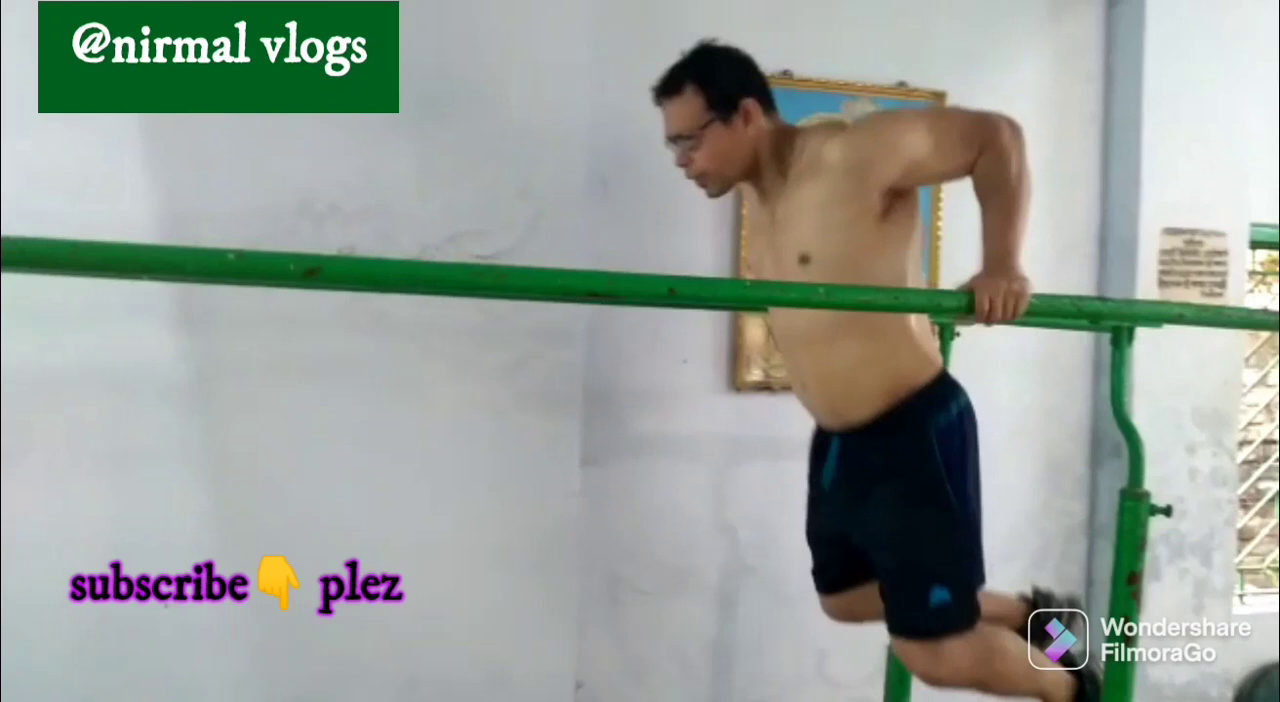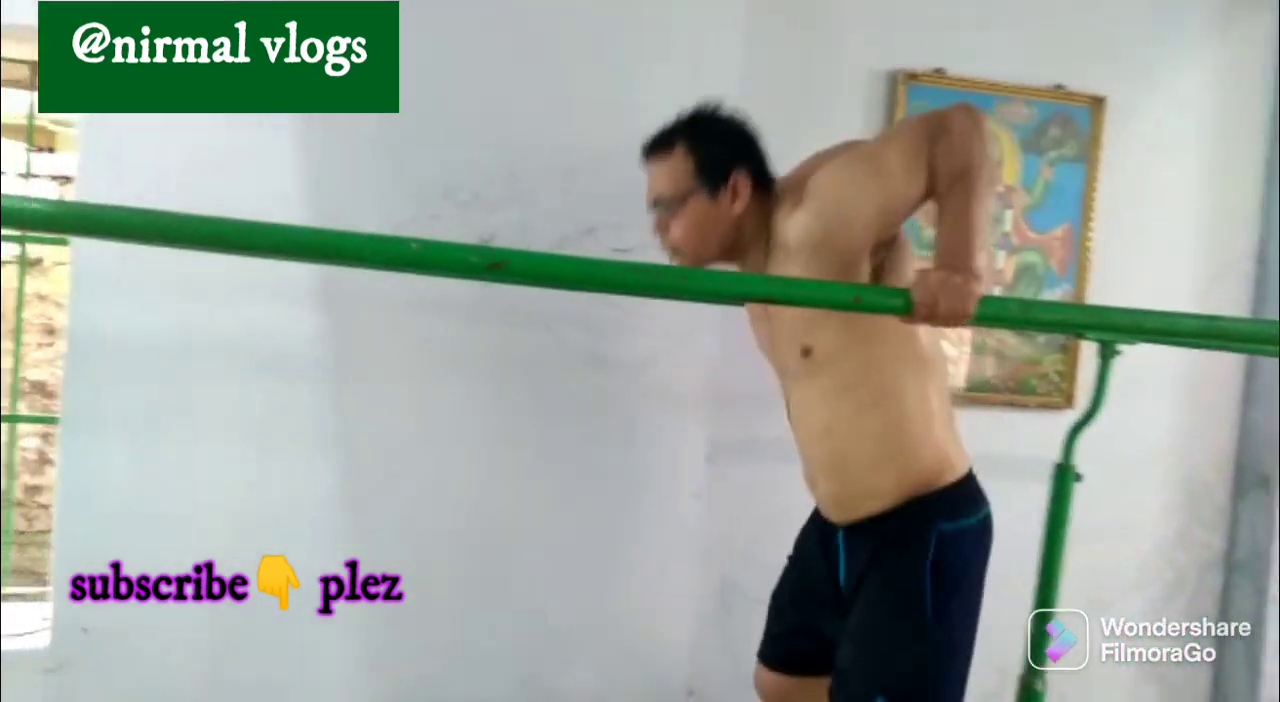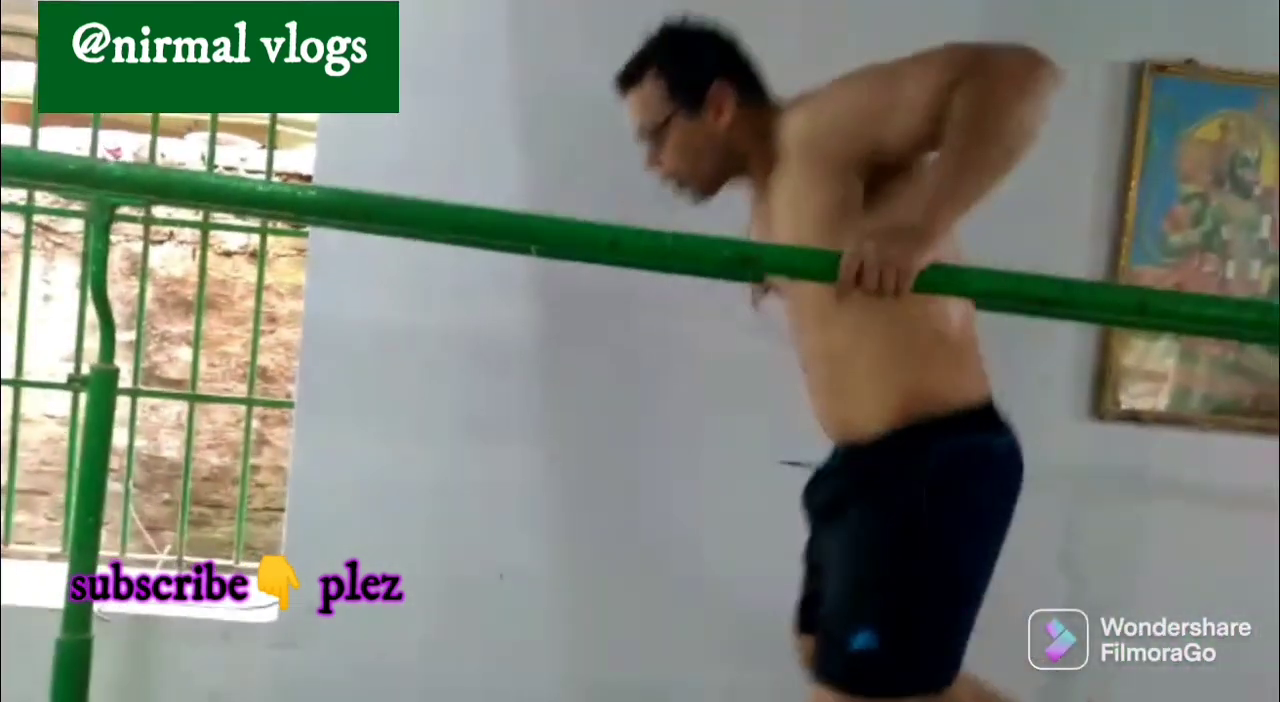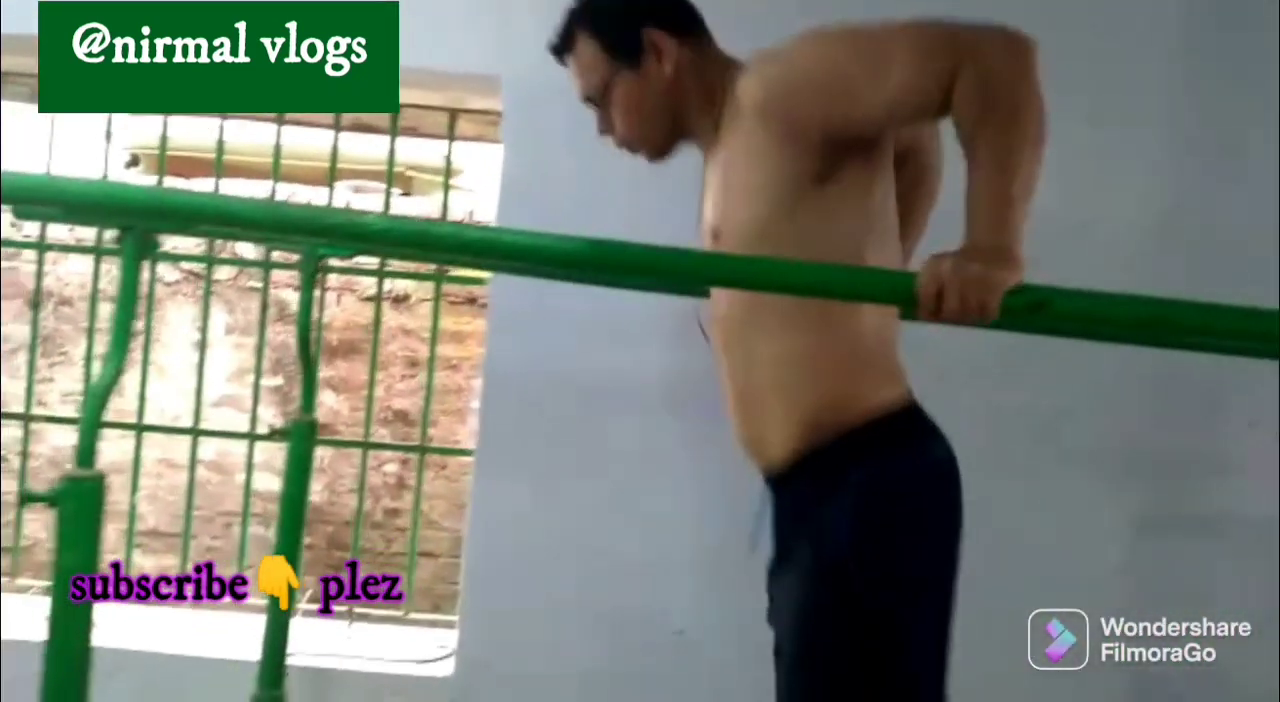
dt=1s
person 1, frame 1
left shoulder: (847, 155)
right shoulder: (761, 192)
left elbow: (996, 134)
left wrist: (1002, 263)
left hip: (915, 434)
right hip: (838, 442)
right knee: (844, 598)
right ankle: (1027, 616)
person 1, frame 2
left shoulder: (818, 223)
right shoulder: (756, 249)
left elbow: (958, 128)
left wrist: (960, 266)
left hip: (921, 533)
right hip: (840, 530)
person 1, frame 3
left shoulder: (819, 132)
right shoulder: (777, 178)
left elbow: (1020, 73)
left wrist: (921, 222)
left hip: (940, 466)
right hip: (875, 472)
person 1, frame 4
left shoulder: (780, 90)
right shoulder: (734, 142)
right elbow: (909, 138)
left wrist: (991, 244)
left hip: (869, 488)
right hip: (821, 492)
